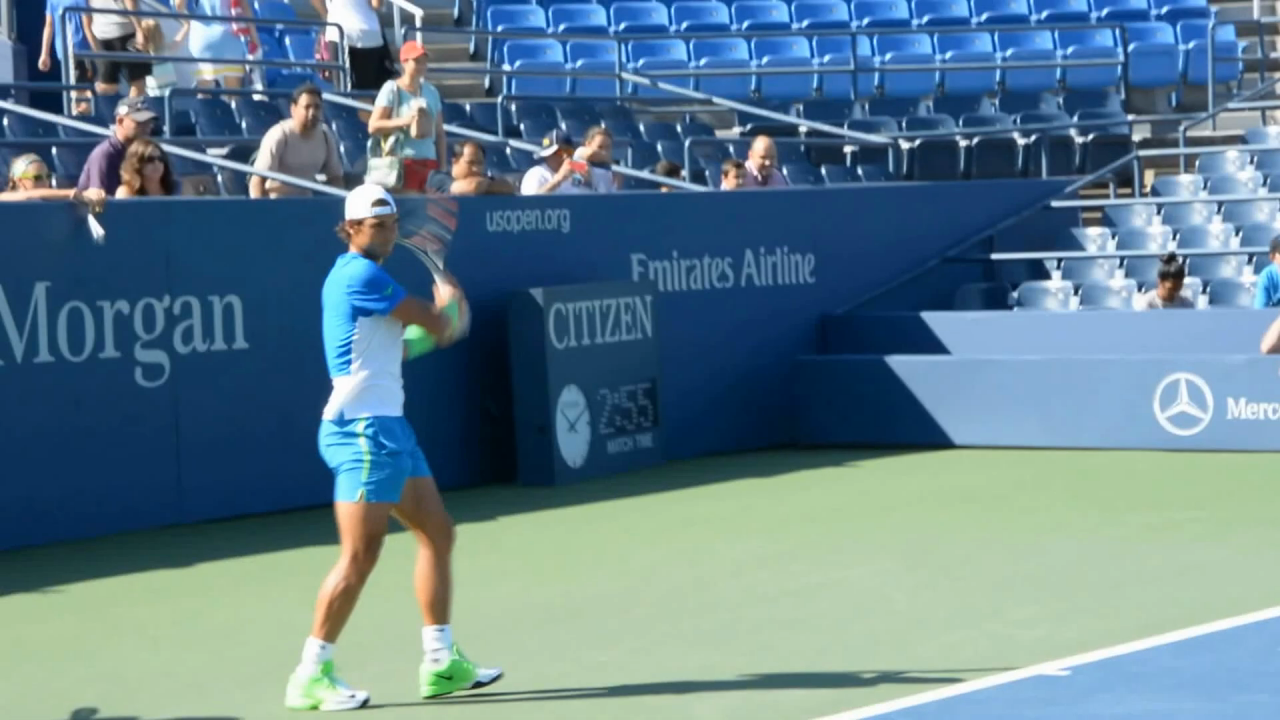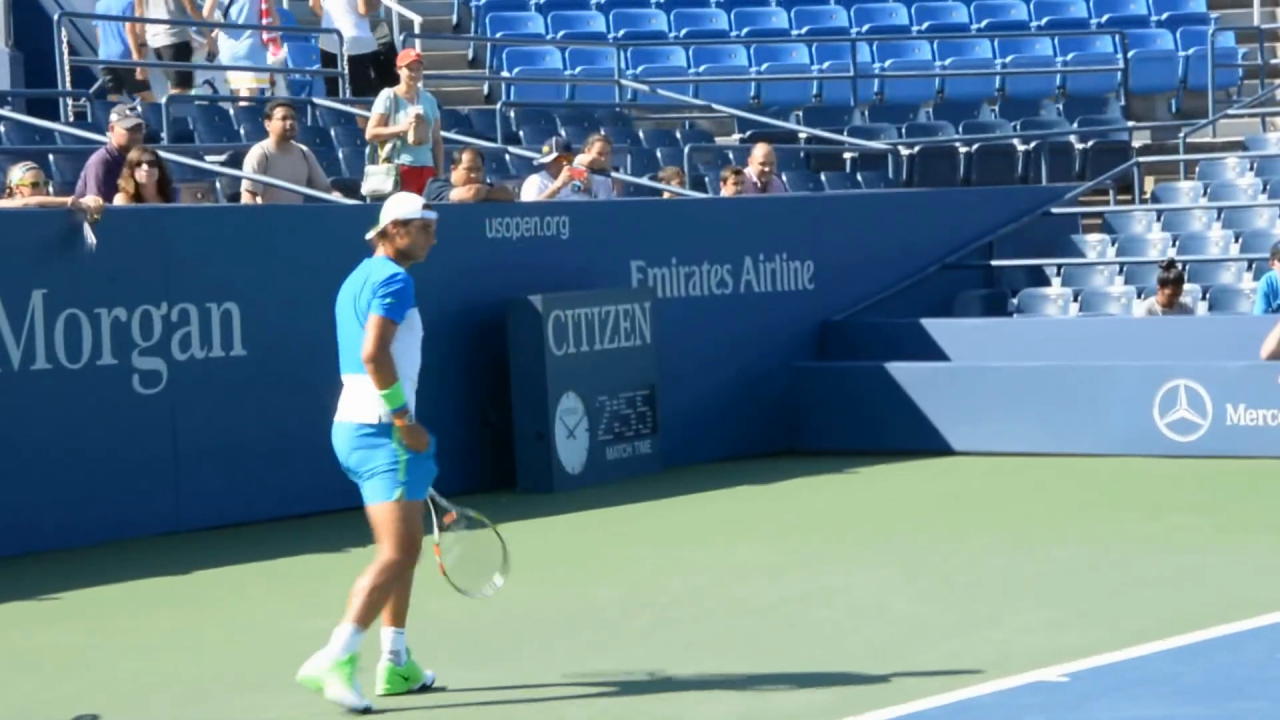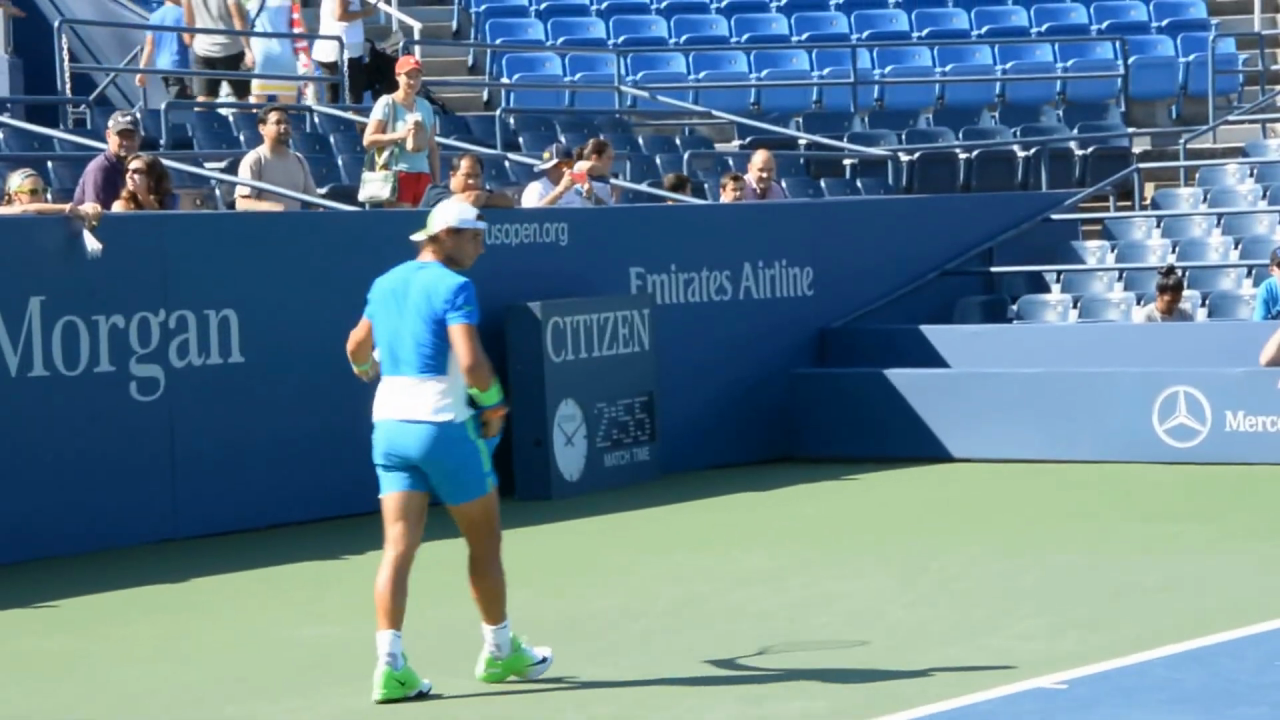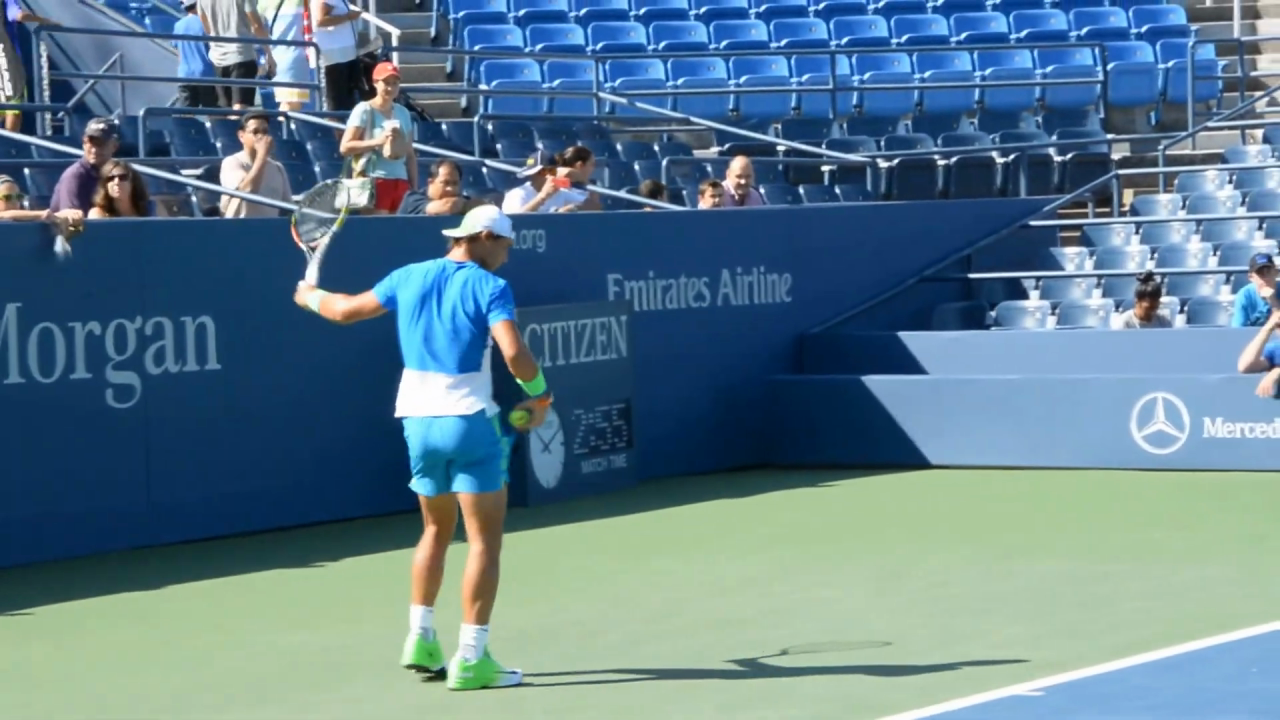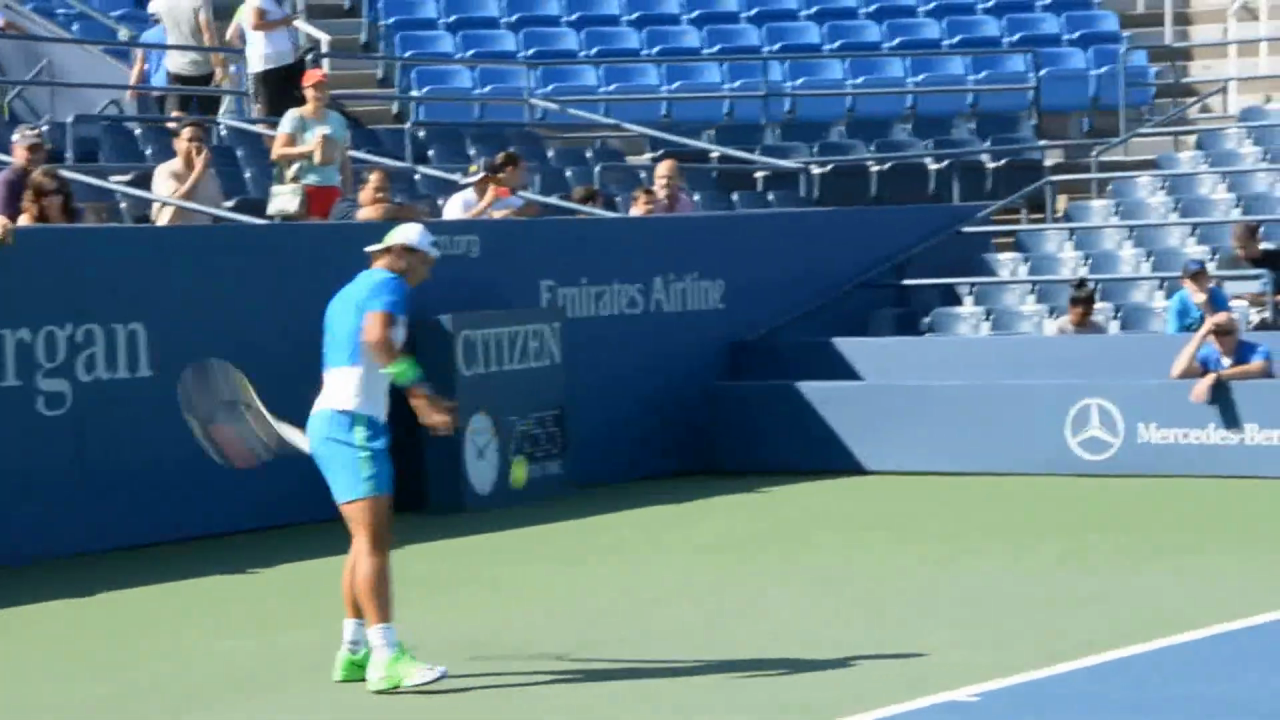
dt=0.5s
person 1, frame 1
left shoulder: (361, 276)
right shoulder: (361, 274)
left elbow: (412, 337)
right elbow: (434, 318)
left wrist: (437, 325)
right wrist: (448, 301)
left hip: (385, 428)
right hip: (362, 433)
left knee: (438, 533)
right knee: (359, 556)
left ankle: (441, 662)
right ankle: (311, 675)
person 1, frame 2
left shoulder: (358, 279)
right shoulder: (393, 279)
right elbow: (374, 354)
right wrist: (405, 415)
left hip: (352, 427)
right hip: (381, 430)
left knee: (400, 547)
right knee: (398, 554)
left ankle: (395, 663)
right ankle: (334, 659)
person 1, frame 3
left shoulder: (386, 283)
right shoulder: (455, 287)
left elbow: (356, 348)
right elbow: (471, 362)
left wrist: (367, 369)
right wrist: (494, 404)
left hip: (390, 428)
right hip: (443, 428)
left knee: (399, 549)
right knee: (485, 544)
left ankle: (391, 665)
right ankle: (500, 651)
person 1, frame 4
left shoulder: (408, 278)
right shoulder: (490, 287)
left elbow: (346, 310)
right elbow: (515, 353)
left wrist: (309, 294)
right wrist: (538, 397)
left hip: (419, 422)
right hip: (470, 422)
left knee: (436, 531)
right knee: (485, 541)
left ankle: (422, 639)
right ankle: (471, 659)
person 1, frame 5
left shoulder: (351, 294)
right shoulder: (384, 285)
right elbow: (376, 340)
right wrist: (419, 393)
left hip: (335, 424)
right hip: (351, 423)
left knee: (369, 540)
right knee: (372, 541)
left ankle: (357, 652)
right ankle: (387, 658)
